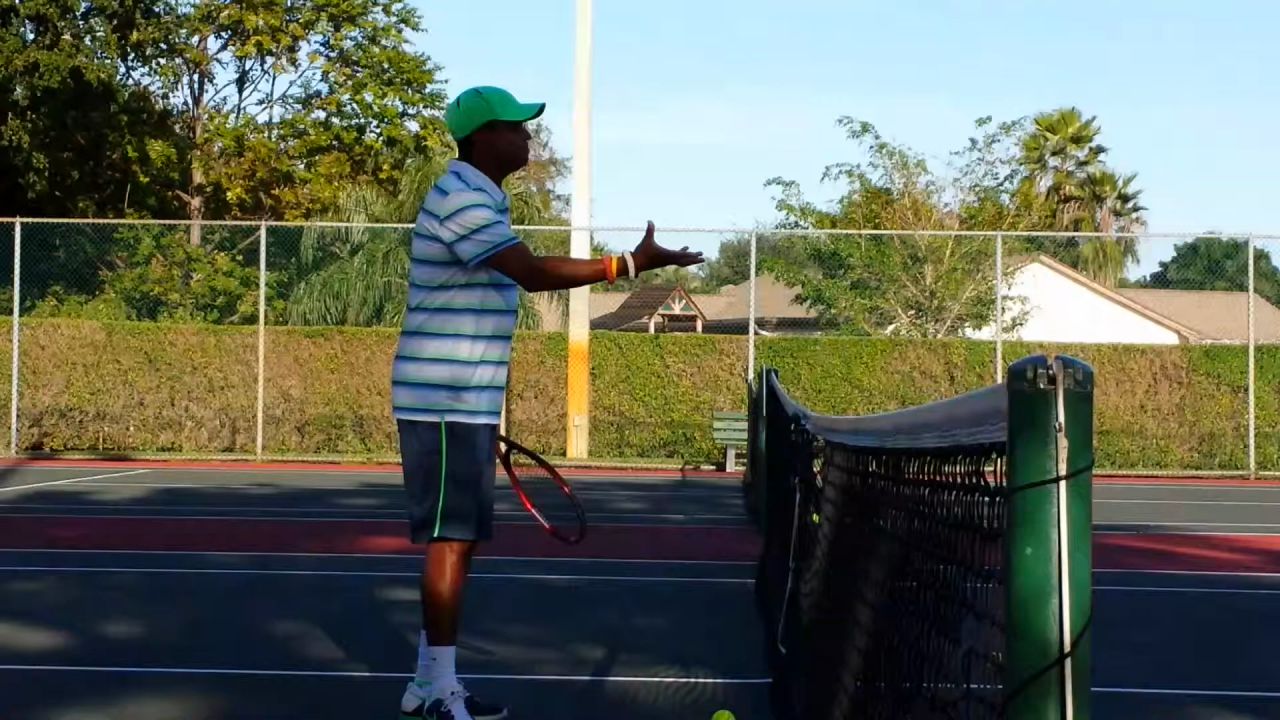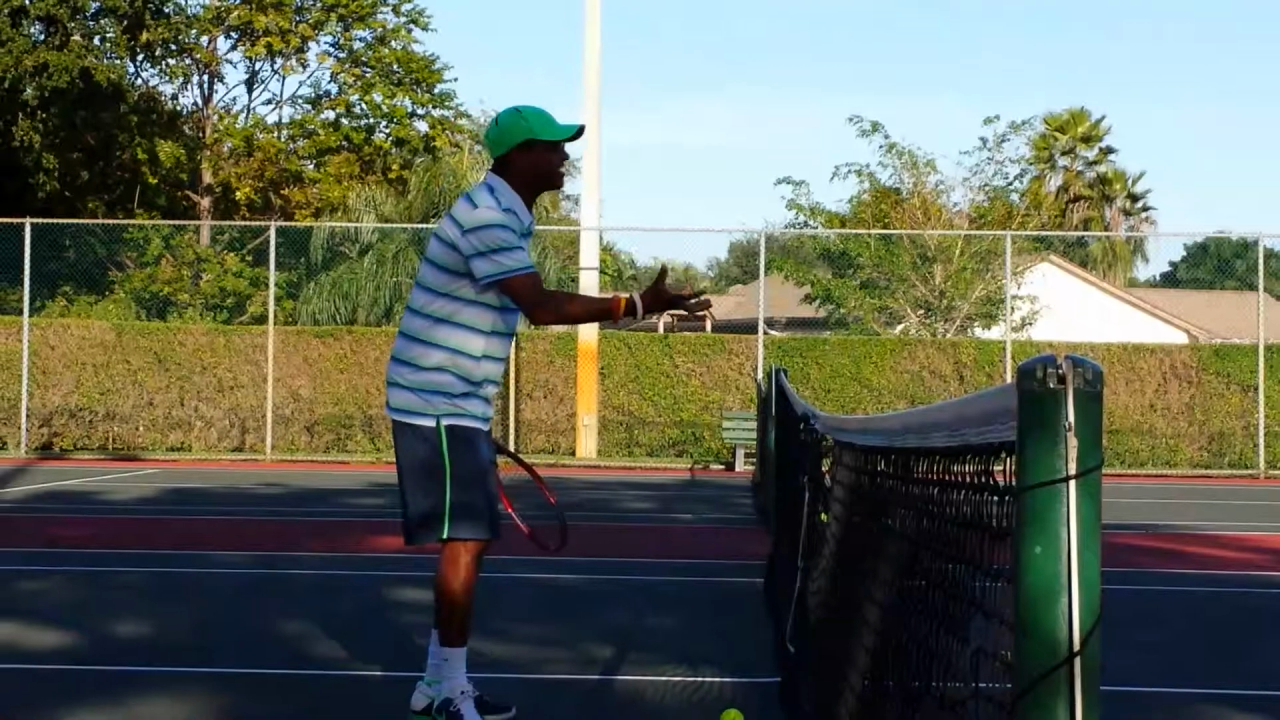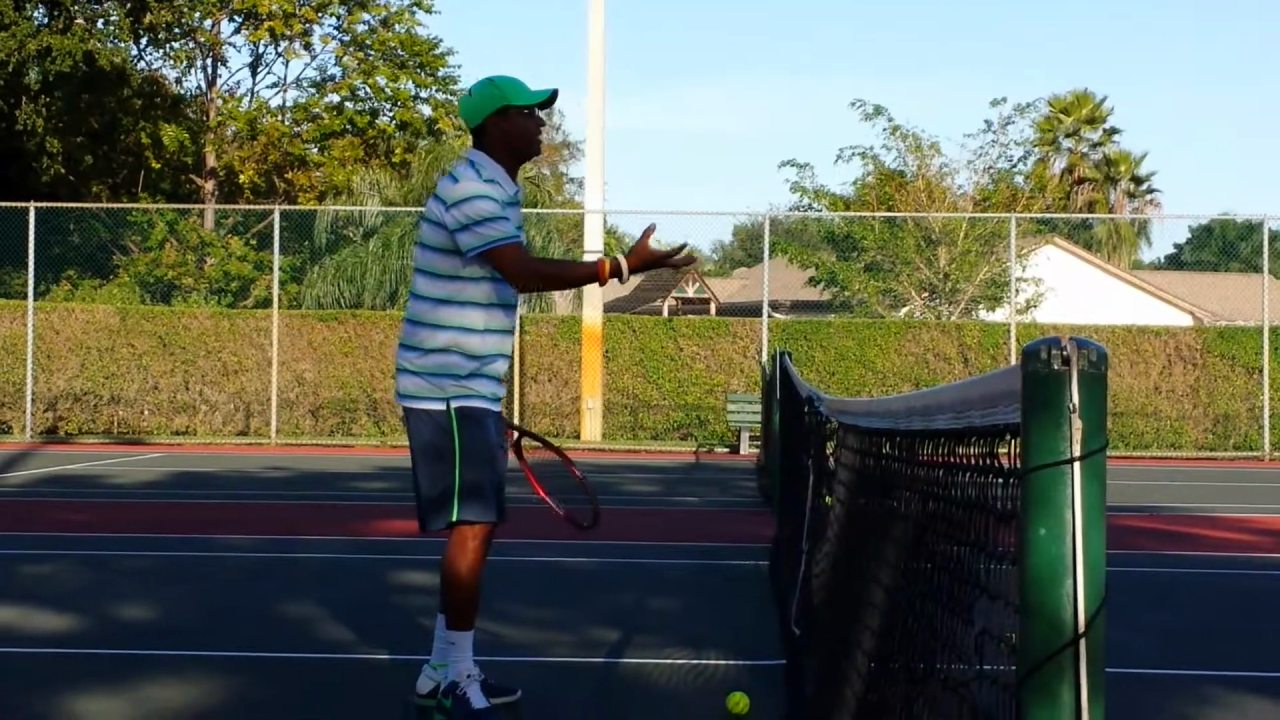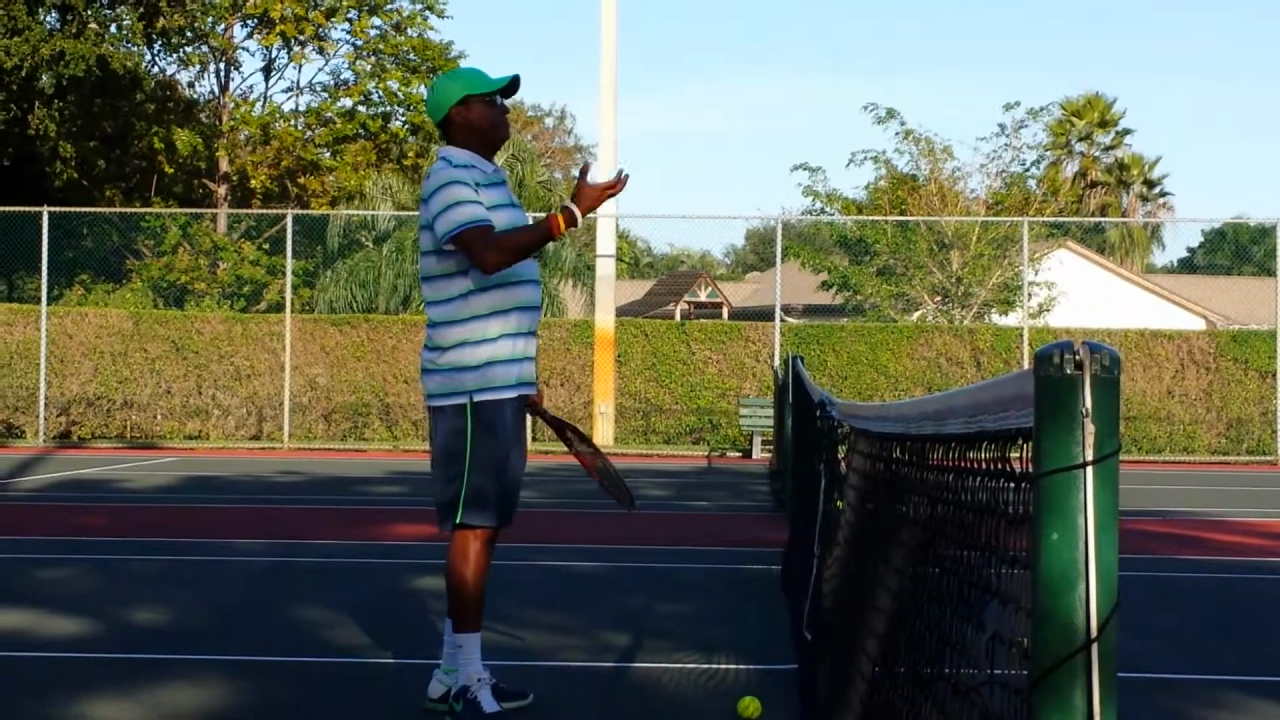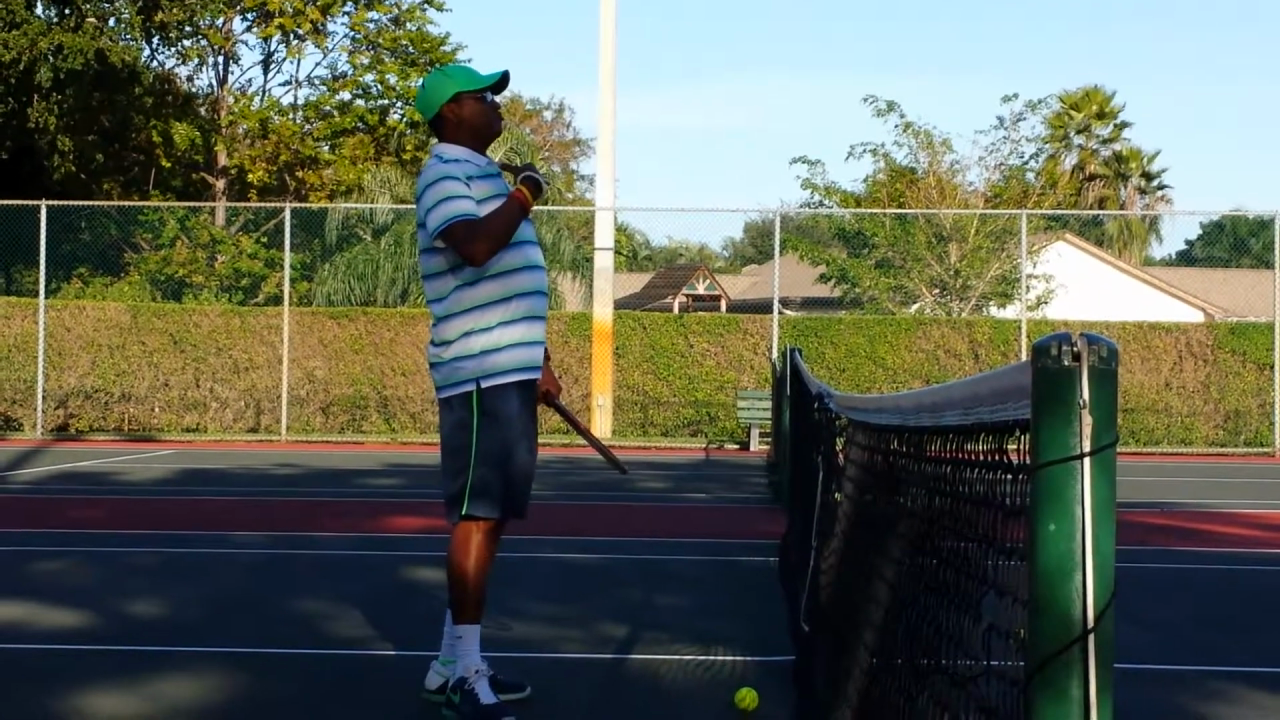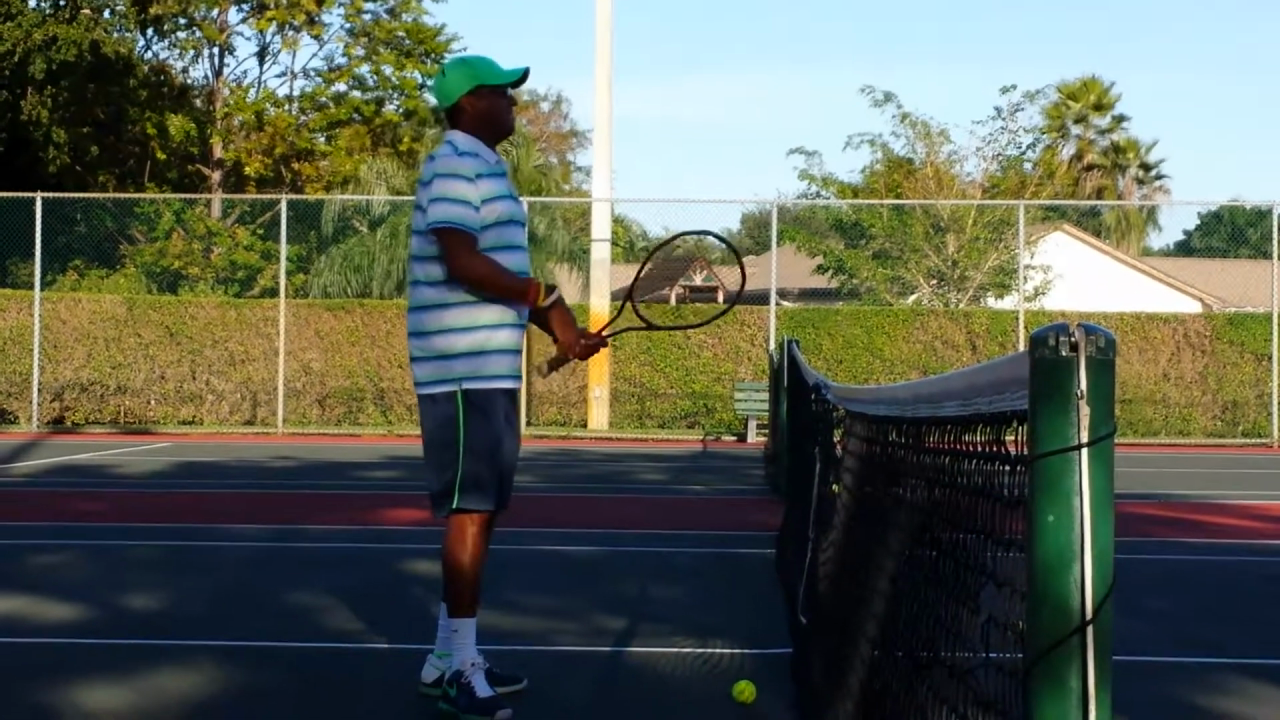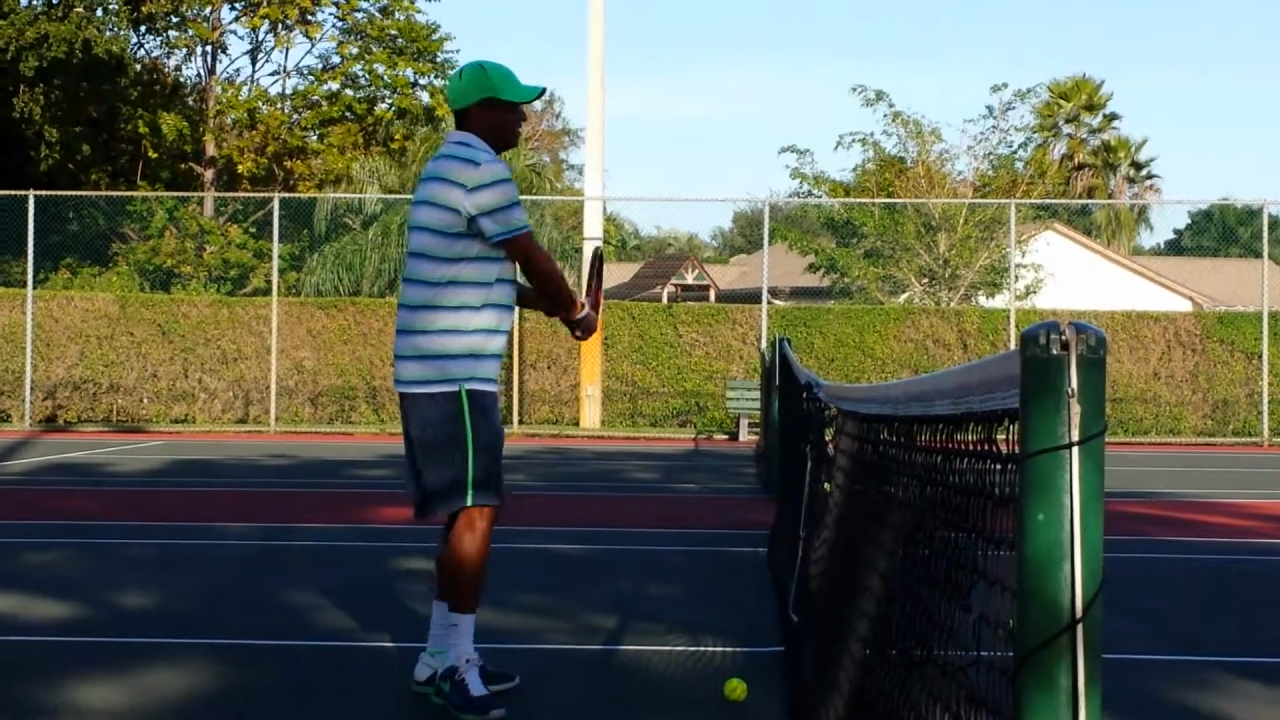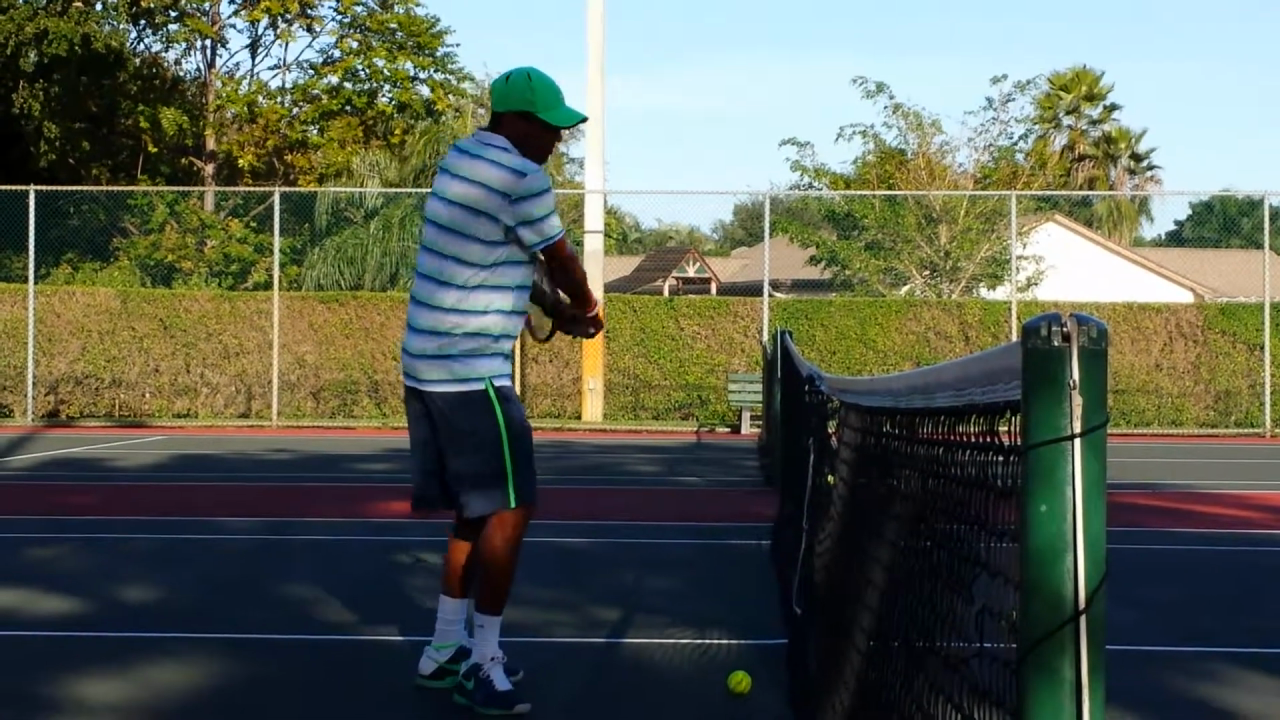
dt=0.5s
person 1, frame 1
left shoulder: (478, 197)
right shoulder: (460, 197)
right elbow: (532, 271)
right wrist: (630, 262)
left hip: (462, 402)
right hip: (444, 402)
left knee: (460, 538)
right knee: (452, 538)
person 1, frame 2
left shoulder: (506, 213)
right shoulder: (487, 212)
right elbow: (539, 305)
right wrist: (636, 304)
left hip: (457, 402)
right hip: (438, 403)
left knee: (470, 538)
right knee: (465, 539)
person 1, frame 3
left shoulder: (496, 189)
right shoulder: (470, 186)
right elbow: (523, 274)
right wrist: (623, 266)
left hip: (469, 387)
right hip: (448, 388)
left knee: (477, 523)
right knee: (473, 523)
left ankle: (447, 668)
person 1, frame 4
left shoulder: (487, 178)
right shoulder: (451, 177)
right elbow: (488, 254)
left wrist: (524, 381)
right wrist: (573, 211)
left hip: (497, 382)
right hip: (473, 385)
left knee: (485, 522)
right knee: (475, 523)
person 1, frame 5
left shoulder: (484, 173)
right shoulder: (445, 173)
right elbow: (476, 248)
left wrist: (539, 362)
right wrist: (526, 192)
left hip: (508, 373)
right hip: (480, 375)
left knee: (491, 515)
right knee: (478, 515)
left ankle: (456, 662)
person 1, frame 6
left shoulder: (484, 166)
right shoulder: (452, 162)
right elbow: (464, 265)
left wrist: (559, 326)
right wrist: (544, 297)
left hip: (487, 368)
right hip: (463, 370)
left knee: (479, 509)
right knee: (471, 509)
left ankle: (450, 656)
person 1, frame 7
left shoulder: (450, 165)
right shoulder: (480, 169)
right elbow: (534, 260)
left wrist: (550, 303)
right wrist: (576, 313)
left hip: (432, 368)
right hip: (454, 371)
left knee: (465, 510)
right knee: (477, 506)
left ankle: (441, 656)
right ankle: (456, 663)
person 1, frame 8
left shoulder: (462, 157)
right shoulder: (517, 176)
right elbow: (563, 262)
right wrist: (585, 308)
left hip: (431, 365)
right hip: (470, 372)
left knee: (477, 509)
right knee: (509, 510)
left ankle: (446, 648)
right ankle: (481, 662)
